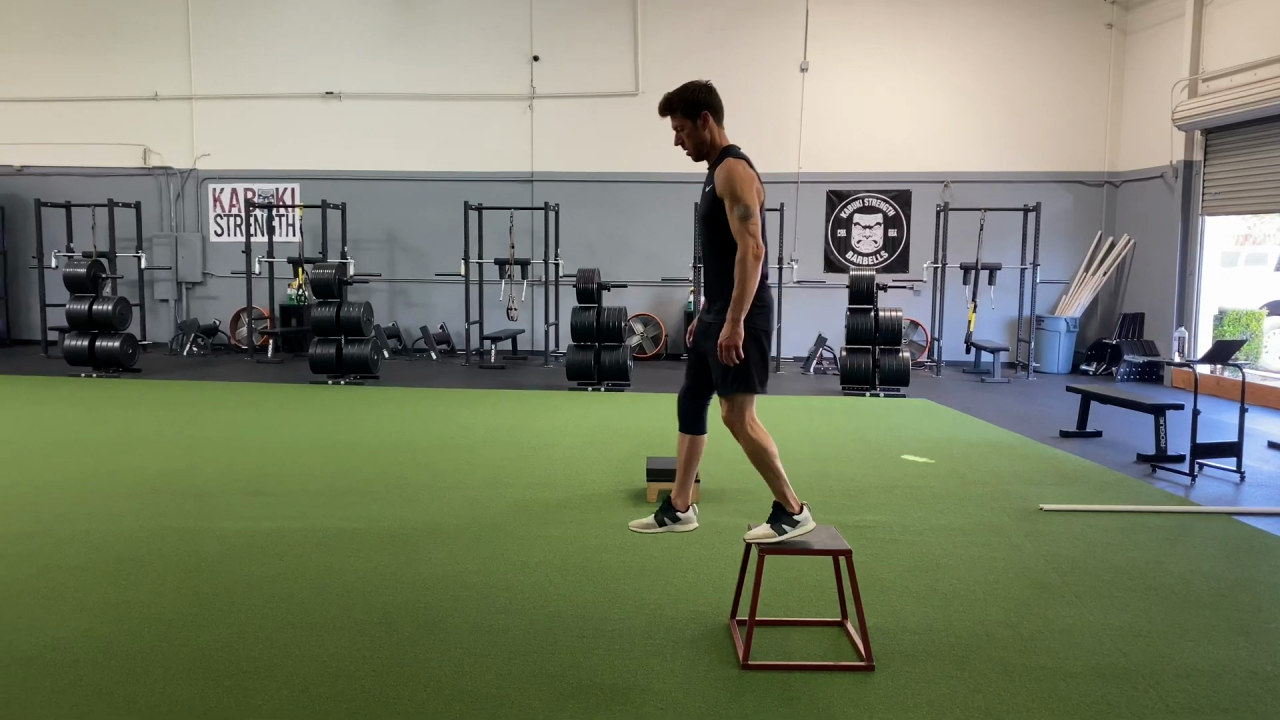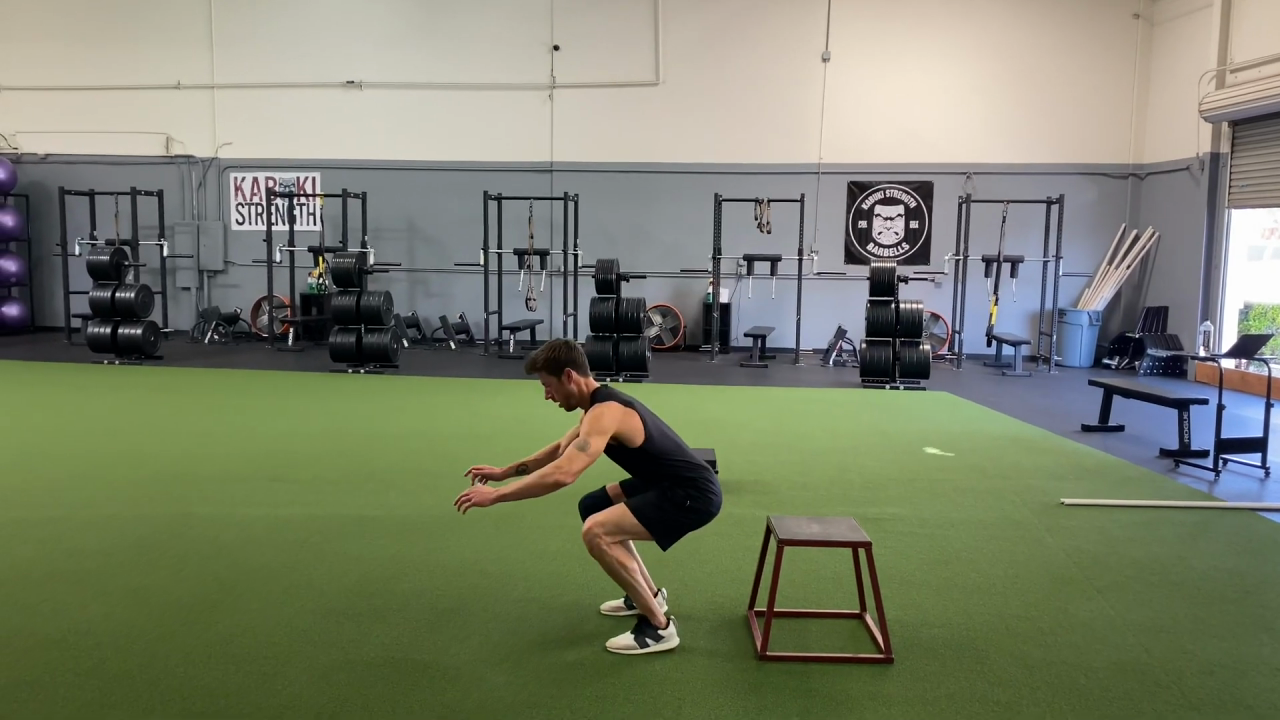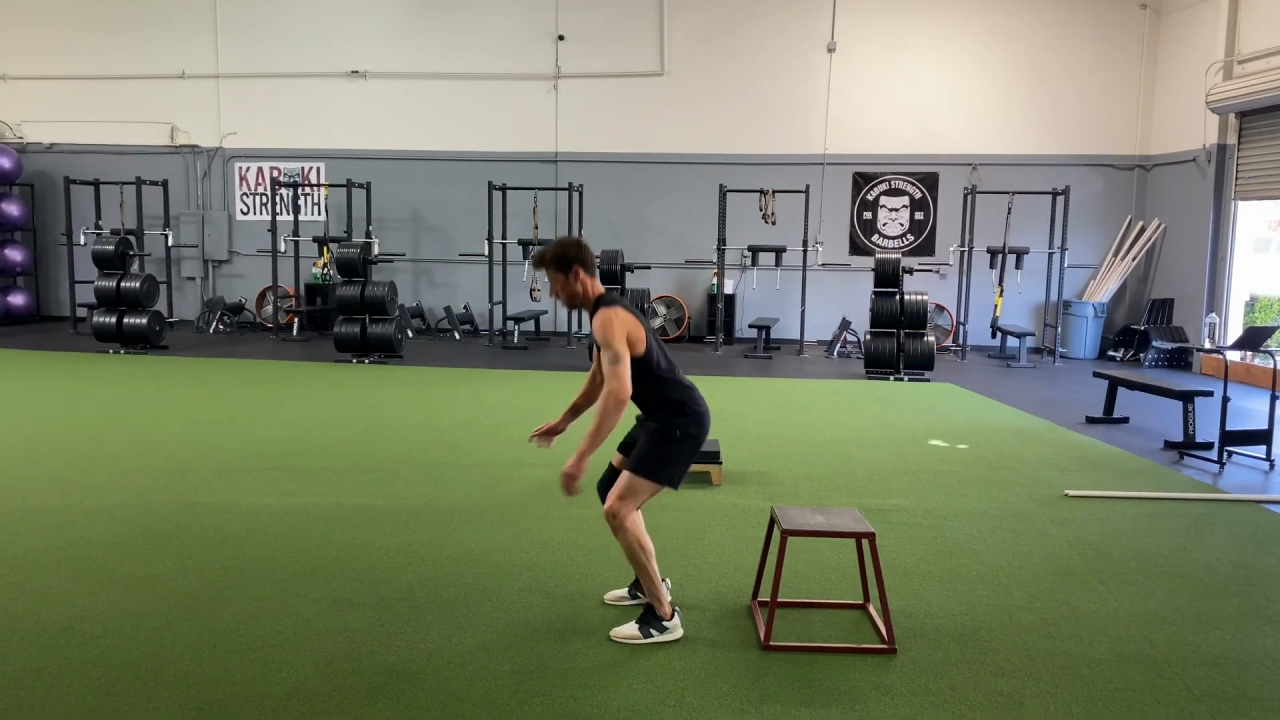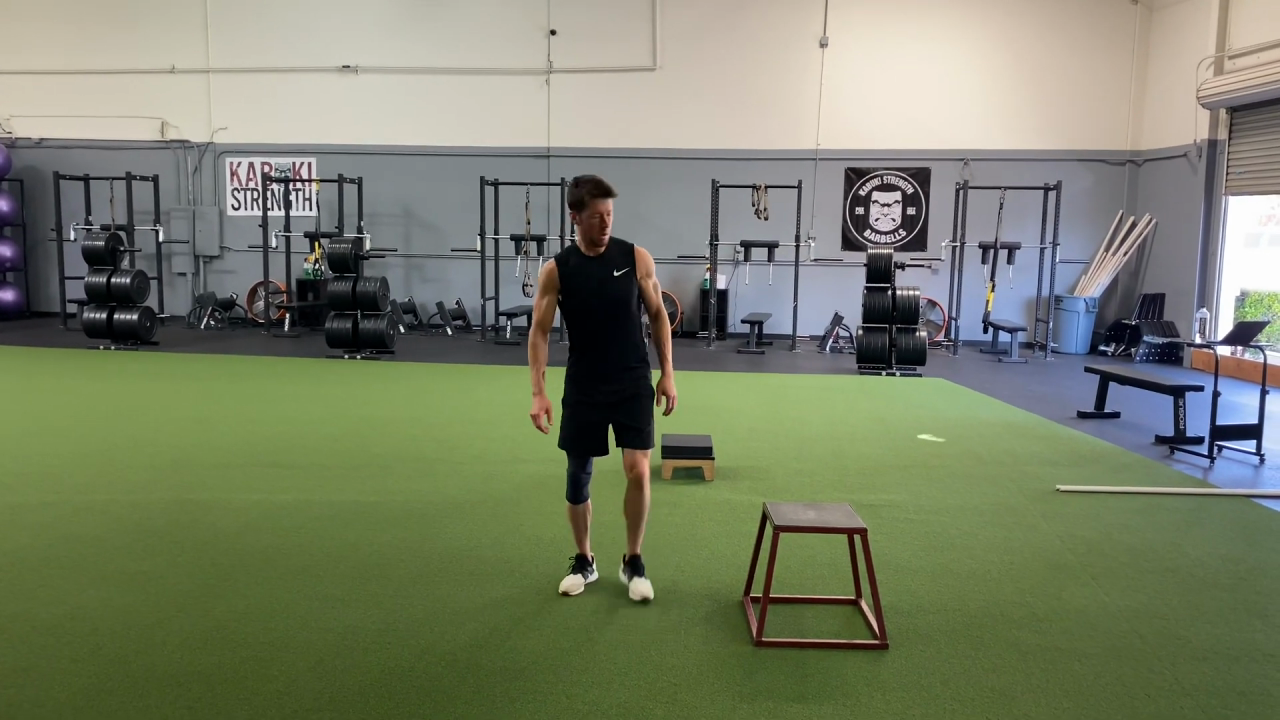
dt=1s
person 1, frame 1
left shoulder: (733, 170)
right shoulder: (717, 171)
left elbow: (752, 250)
left wrist: (736, 322)
left hip: (739, 316)
right hip: (717, 314)
left knee: (738, 417)
right knee: (689, 405)
left ankle: (792, 512)
right ankle: (678, 508)
person 1, frame 2
left shoulder: (604, 413)
right shoulder: (603, 403)
left elbow: (562, 473)
right elbow: (561, 450)
left wrist: (495, 495)
right wrist: (504, 472)
left hip: (693, 495)
right hip: (672, 483)
left knee: (596, 532)
right knee: (592, 508)
left ankle: (659, 627)
right ankle: (648, 593)
person 1, frame 3
left shoulder: (608, 319)
right shoulder: (607, 311)
left elbow: (617, 394)
right elbow: (599, 378)
left wrist: (580, 458)
right wrist: (563, 421)
left hip: (679, 421)
right hip: (663, 416)
left knee: (617, 508)
right knee: (610, 489)
left ankle: (664, 617)
right ankle: (650, 583)
person 1, frame 4
left shoulder: (637, 258)
right shoulder: (557, 269)
left elbow: (658, 316)
right elbow: (539, 333)
left wrist: (666, 374)
right wrist: (538, 394)
left hip: (633, 384)
right hip: (584, 388)
left knee: (638, 471)
right knee: (578, 477)
left ankle: (633, 561)
right ankle: (583, 561)
